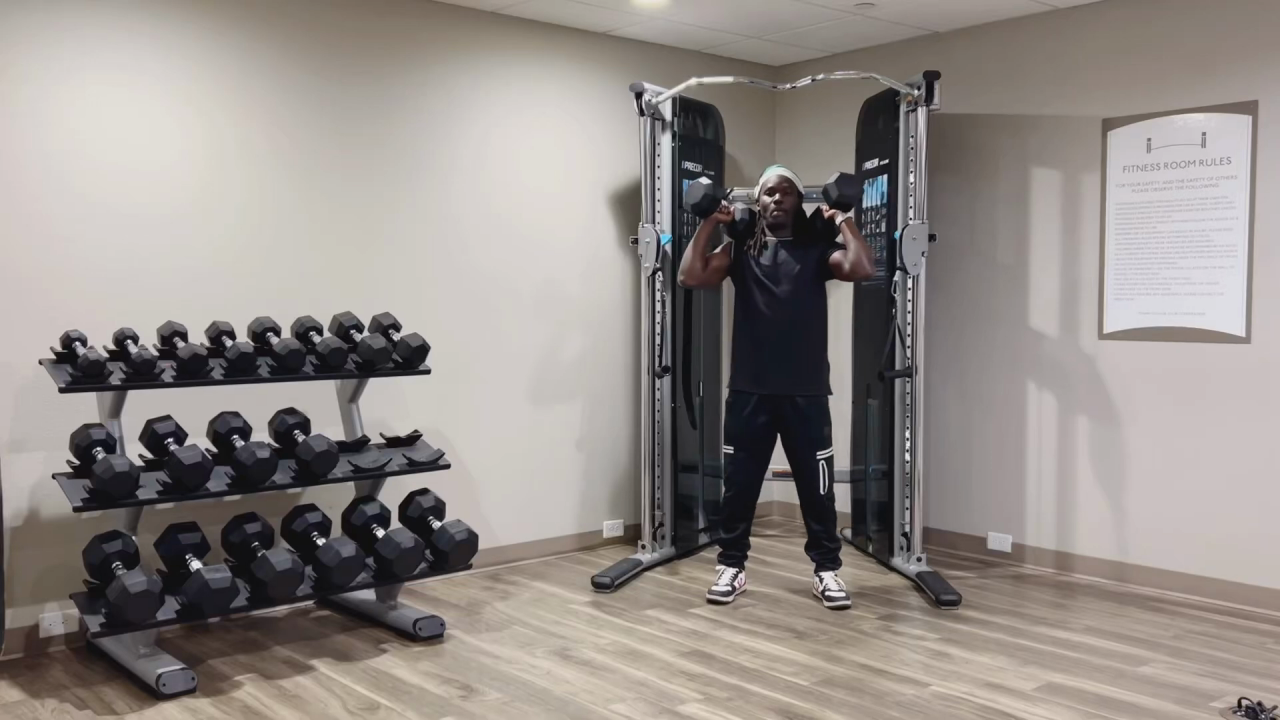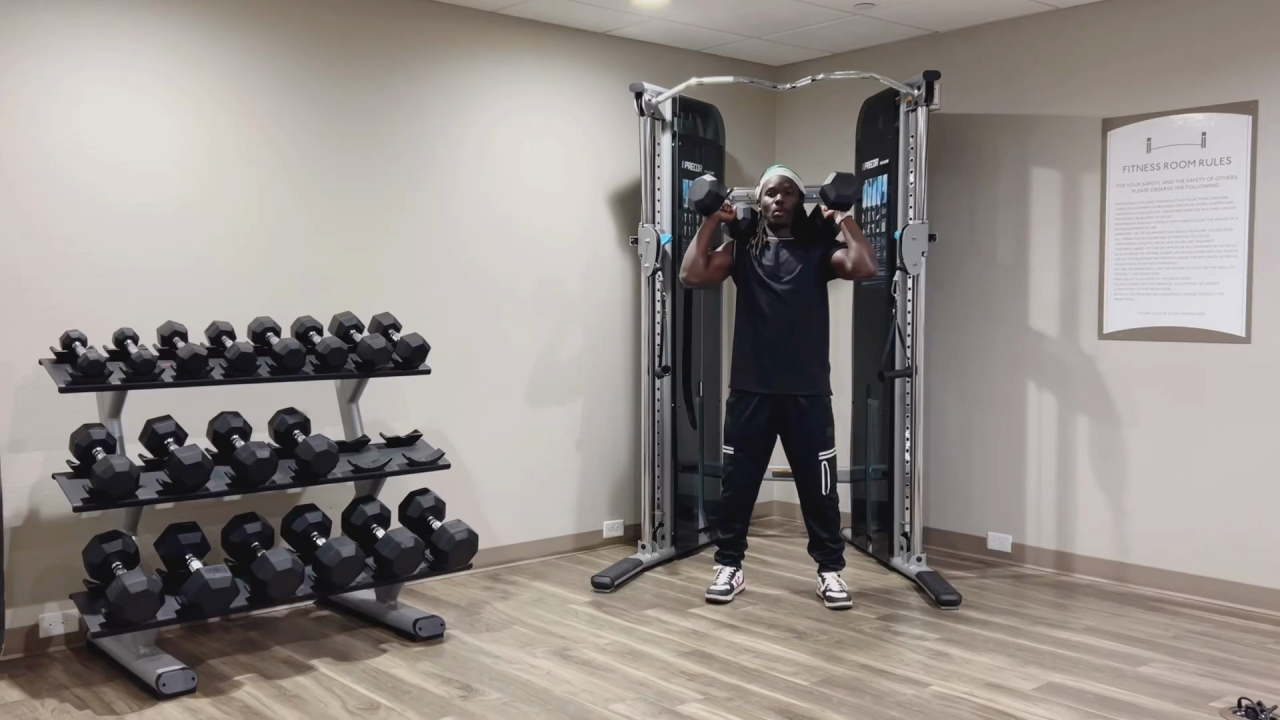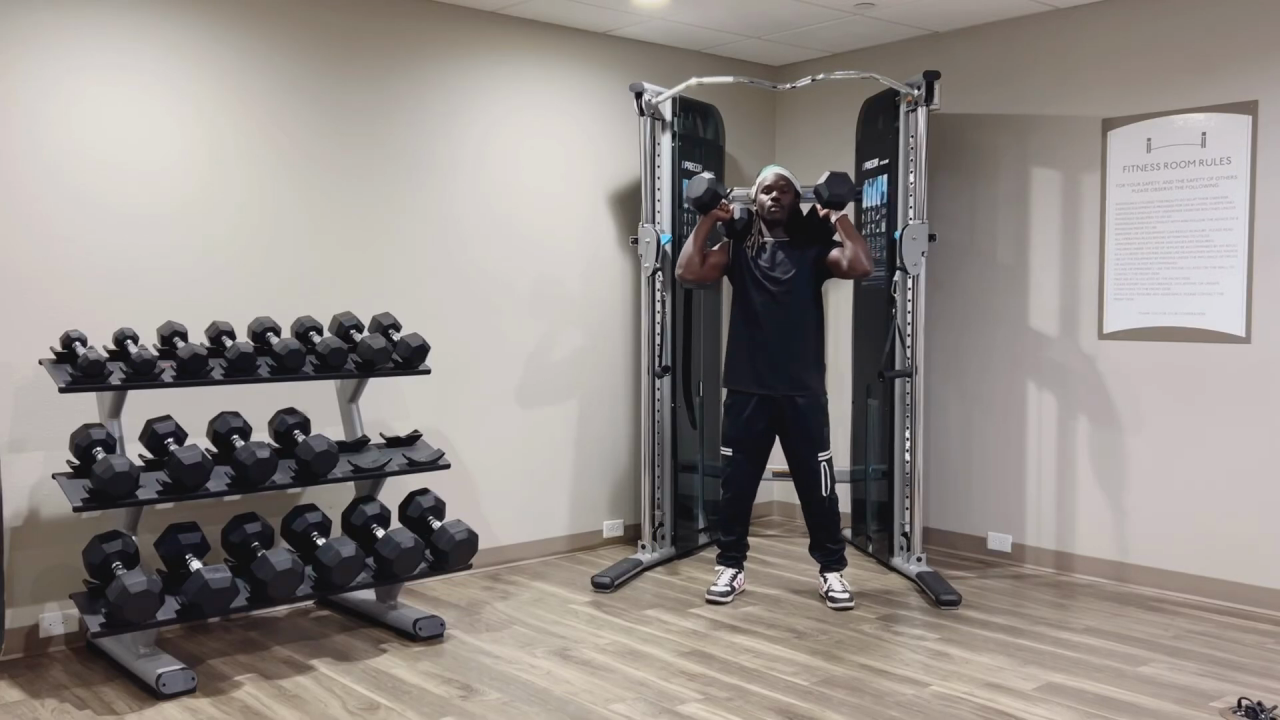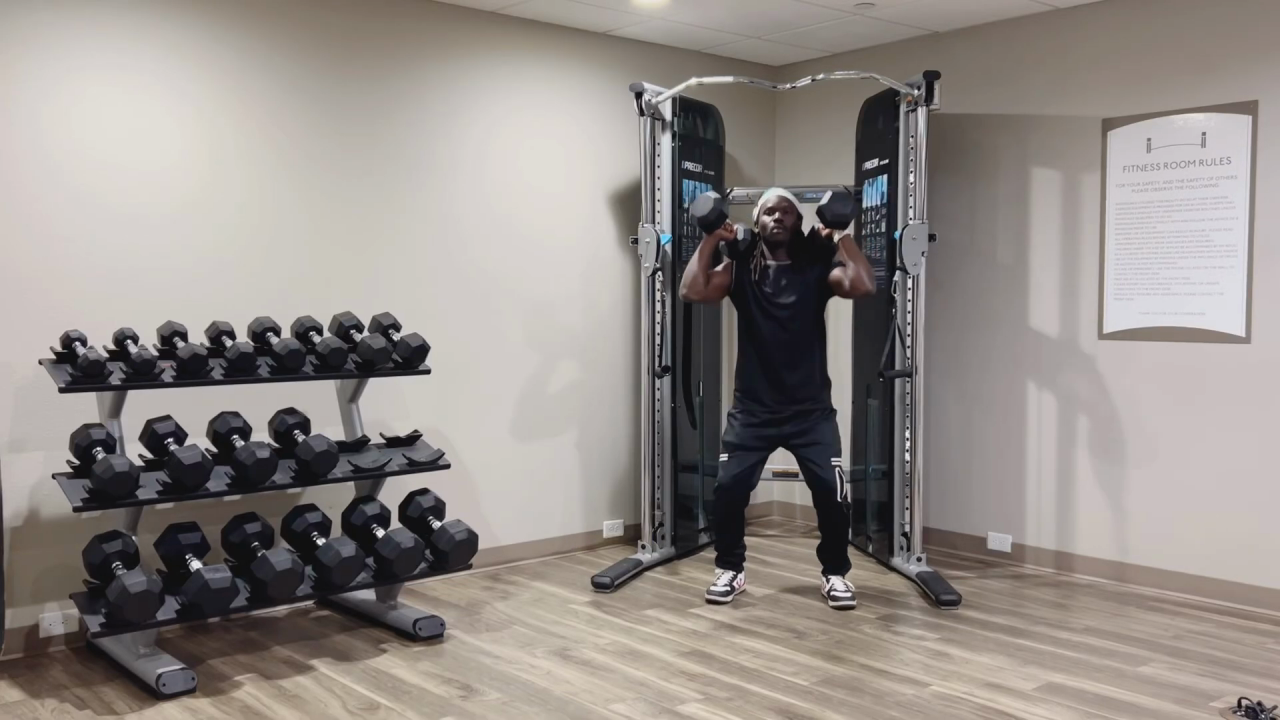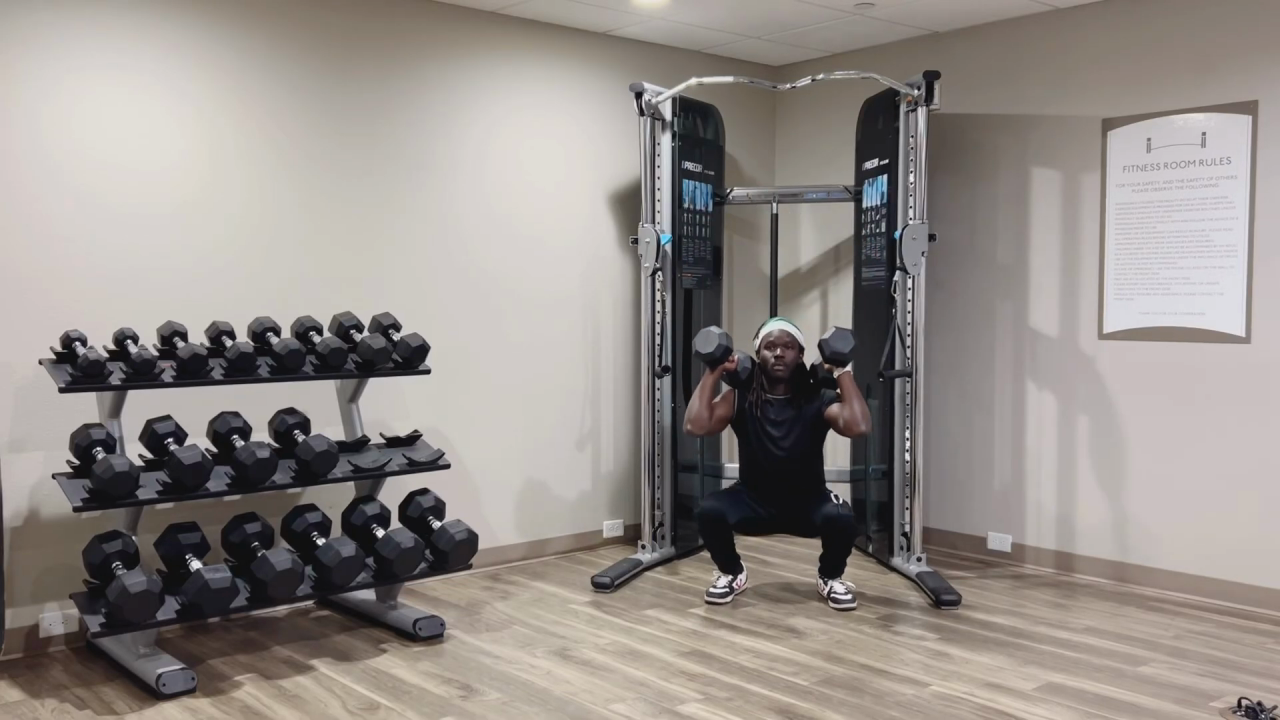
dt=1s
person 1, frame 1
left shoulder: (818, 248)
right shoulder: (740, 250)
left elbow: (862, 269)
right elbow: (690, 277)
left wrist: (842, 220)
right wrist: (710, 224)
left hip: (806, 389)
right hip: (749, 388)
left knee: (816, 484)
right knee: (740, 483)
left ankle: (827, 569)
right ankle: (731, 566)
person 1, frame 2
left shoulder: (819, 248)
right shoulder: (741, 249)
left elbow: (864, 267)
right elbow: (692, 275)
left wrist: (843, 218)
right wrist: (711, 222)
left hip: (807, 390)
right hip: (750, 388)
left knee: (818, 485)
right knee: (738, 482)
left ankle: (830, 570)
right ankle: (728, 566)
person 1, frame 3
left shoulder: (815, 248)
right shoulder: (737, 249)
left elbow: (860, 265)
right elbow: (688, 271)
left wrist: (839, 217)
right wrist: (708, 220)
left hip: (804, 390)
right hip: (747, 389)
left knee: (817, 485)
right knee: (737, 483)
left ankle: (831, 570)
right ankle: (730, 566)
person 1, frame 4
left shoulder: (818, 268)
right shoulder: (739, 270)
left elbow: (864, 286)
right elbow: (691, 291)
left wrist: (842, 237)
right wrist: (711, 240)
left hip: (810, 408)
right hip: (752, 408)
left knee: (832, 490)
right knee: (728, 488)
left ankle: (834, 573)
right ankle: (730, 569)
person 1, frame 5
left shoulder: (818, 400)
right shoulder: (740, 399)
left elbow: (859, 427)
right elbow: (695, 426)
left wrist: (842, 373)
right wrist: (713, 373)
left hip: (807, 500)
right hip: (754, 499)
left knee: (839, 518)
right knee: (709, 511)
left ankle: (831, 577)
right ankle: (731, 573)
